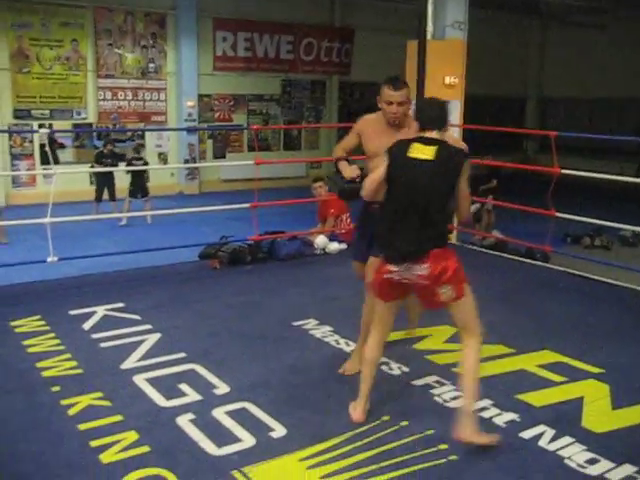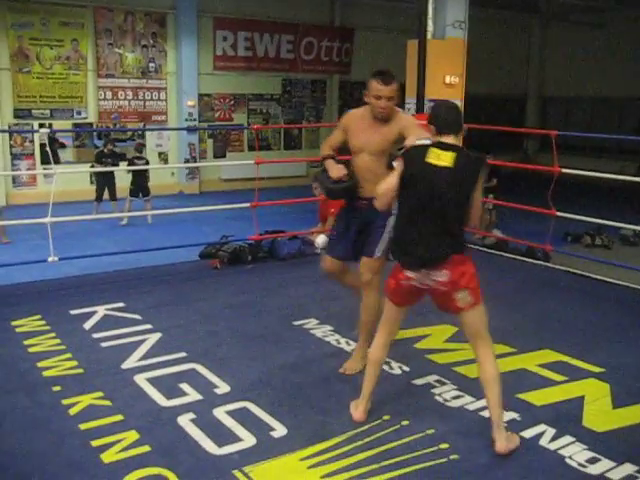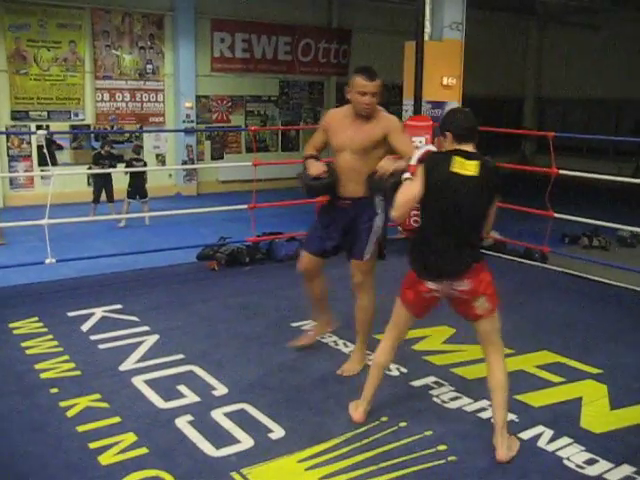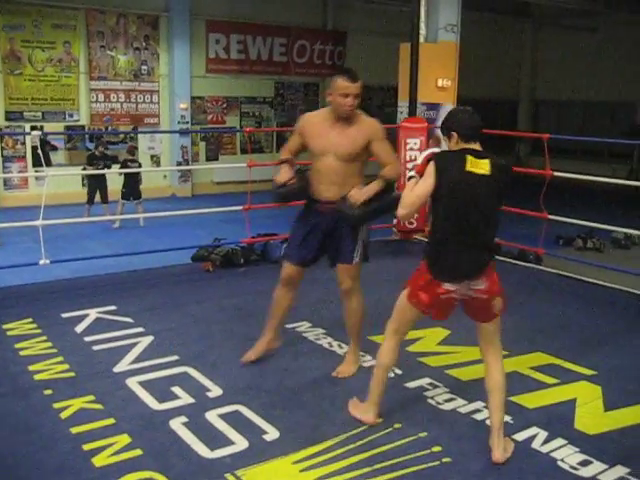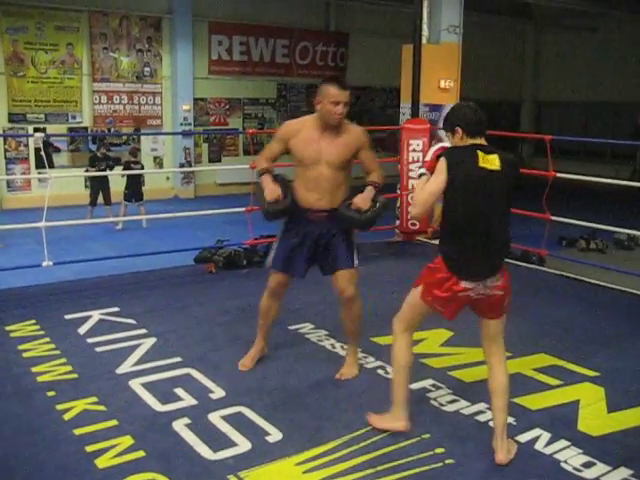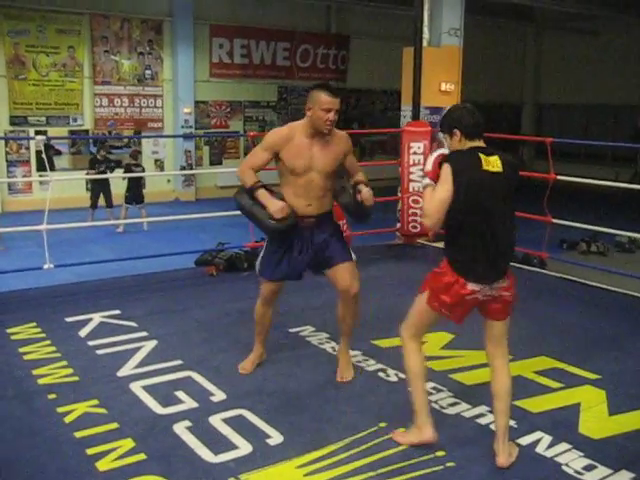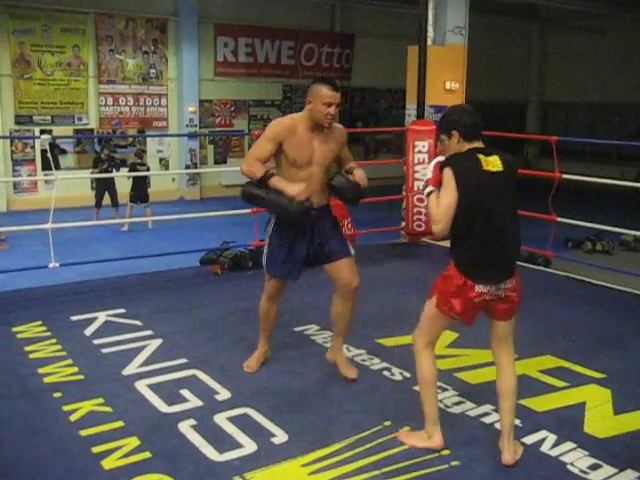
dt=0.1s
person 1, frame 1
left shoulder: (397, 150)
right shoulder: (457, 158)
left elbow: (368, 193)
right elbow: (464, 212)
left hip: (393, 256)
right hip: (433, 258)
left knee: (379, 329)
right knee: (472, 334)
left ankle: (360, 404)
right ankle: (467, 422)
person 1, frame 2
left shoulder: (411, 156)
right shoulder: (474, 165)
left elbow: (381, 203)
right elbow: (474, 222)
left hip: (409, 262)
right hip: (450, 265)
left knee: (385, 332)
right knee: (483, 344)
left ankle: (362, 403)
right ankle: (499, 434)
person 1, frame 3
left shoulder: (431, 163)
right shoulder: (491, 172)
left elbow: (397, 213)
right elbow: (484, 227)
left wrist: (411, 177)
left hip: (426, 271)
right hip: (468, 273)
left knee: (392, 336)
right knee: (494, 351)
left ankle: (363, 406)
right ankle: (502, 440)
person 1, frame 4
left shoulder: (441, 163)
right shoulder: (502, 171)
left elbow: (403, 211)
left wrist: (417, 175)
left hip: (439, 271)
right hip: (480, 273)
left knee: (394, 333)
right knee: (492, 351)
left ankle: (370, 407)
right ankle: (498, 441)
person 1, frame 5
left shoulder: (451, 159)
right shoulder: (509, 165)
left elbow: (416, 209)
left wrist: (427, 173)
left hip: (453, 269)
right hip: (493, 272)
left knee: (401, 328)
right knee: (495, 353)
left ankle: (399, 414)
right ankle: (500, 442)
person 1, frame 6
left shoulder: (454, 164)
right shoulder: (509, 167)
left elbow: (431, 221)
left wrist: (431, 181)
left hip: (459, 272)
right hip: (499, 274)
left knee: (410, 335)
right knee: (498, 355)
left ankle: (423, 425)
right ankle: (502, 445)
person 1, frame 7
left shoulder: (455, 167)
right shoulder: (507, 166)
left elbow: (440, 227)
left wrist: (433, 187)
left hip: (467, 275)
right hip: (506, 275)
left knee: (423, 343)
right knee: (503, 354)
left ankle: (432, 433)
right ankle: (508, 443)
person 2, frame 1
left shoulder: (419, 131)
right shoulder: (365, 124)
right elbow: (340, 151)
right wrist: (344, 166)
right hip: (369, 209)
left knee: (373, 279)
right knee: (361, 271)
left ankle: (362, 350)
right ankle: (412, 309)
person 2, frame 2
left shoulder: (405, 124)
right shoulder: (351, 118)
right elbow: (327, 148)
right wrist: (331, 164)
left hip: (384, 209)
right hip: (354, 205)
left knee: (368, 278)
right knee: (330, 267)
left ankle: (362, 349)
right ankle: (374, 309)
person 2, frame 3
left shoulder: (388, 123)
right shoulder: (332, 118)
left elbow: (415, 158)
right elbow: (311, 147)
left wrist: (396, 165)
right wrist: (312, 163)
left hip: (368, 207)
right hip: (336, 204)
left knee: (360, 281)
right knee: (307, 267)
left ankle: (361, 350)
right ankle: (323, 320)
person 2, frame 4
left shoulder: (369, 127)
right shoulder: (308, 122)
left elbow: (393, 167)
right elbow: (287, 151)
left wrist: (371, 188)
right wrist: (284, 168)
left hip: (347, 213)
right hip: (313, 209)
left knee: (348, 285)
right knee: (288, 277)
left ankle: (354, 351)
right ankle: (269, 337)
person 2, frame 5
left shoulder: (356, 135)
right shoulder: (292, 129)
left elbow: (375, 172)
right elbow: (261, 160)
left wrist: (368, 193)
right wrist: (267, 181)
left hip: (335, 221)
right hip: (299, 220)
left knee: (348, 292)
right knee: (275, 286)
left ankle: (352, 353)
right ankle: (259, 346)
person 2, frame 6
left shoulder: (341, 141)
right shoulder: (281, 136)
left elbow: (355, 171)
right elbow: (245, 169)
left wrist: (362, 187)
right wrist: (265, 198)
left hip: (324, 225)
right hip: (287, 226)
left knee: (350, 289)
right knee: (267, 293)
left ankle: (344, 351)
right ankle: (258, 350)
person 2, frame 7
left shoulder: (338, 133)
right shoulder: (282, 128)
left elbow: (344, 162)
right elbow: (248, 166)
left wrist: (354, 172)
right wrist: (284, 185)
left hip: (322, 217)
right hip: (287, 218)
left knee: (349, 283)
right knee: (273, 289)
left ankle: (337, 351)
right ankle: (262, 347)
